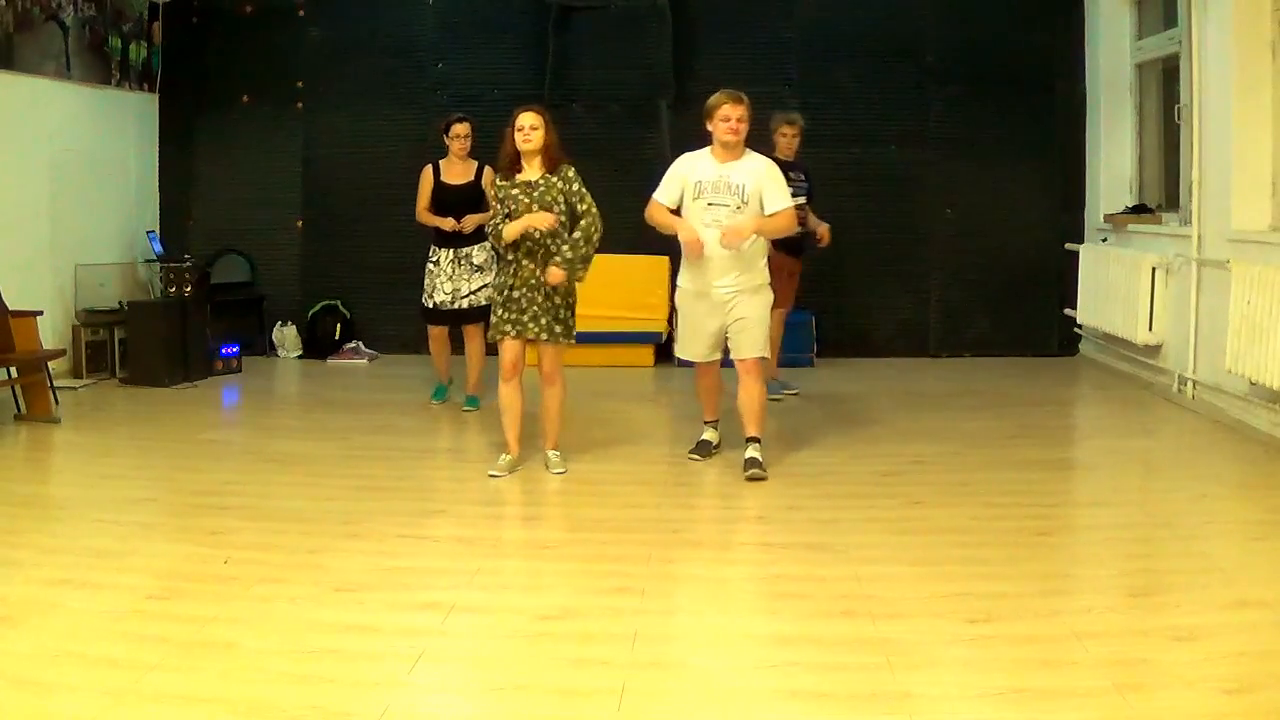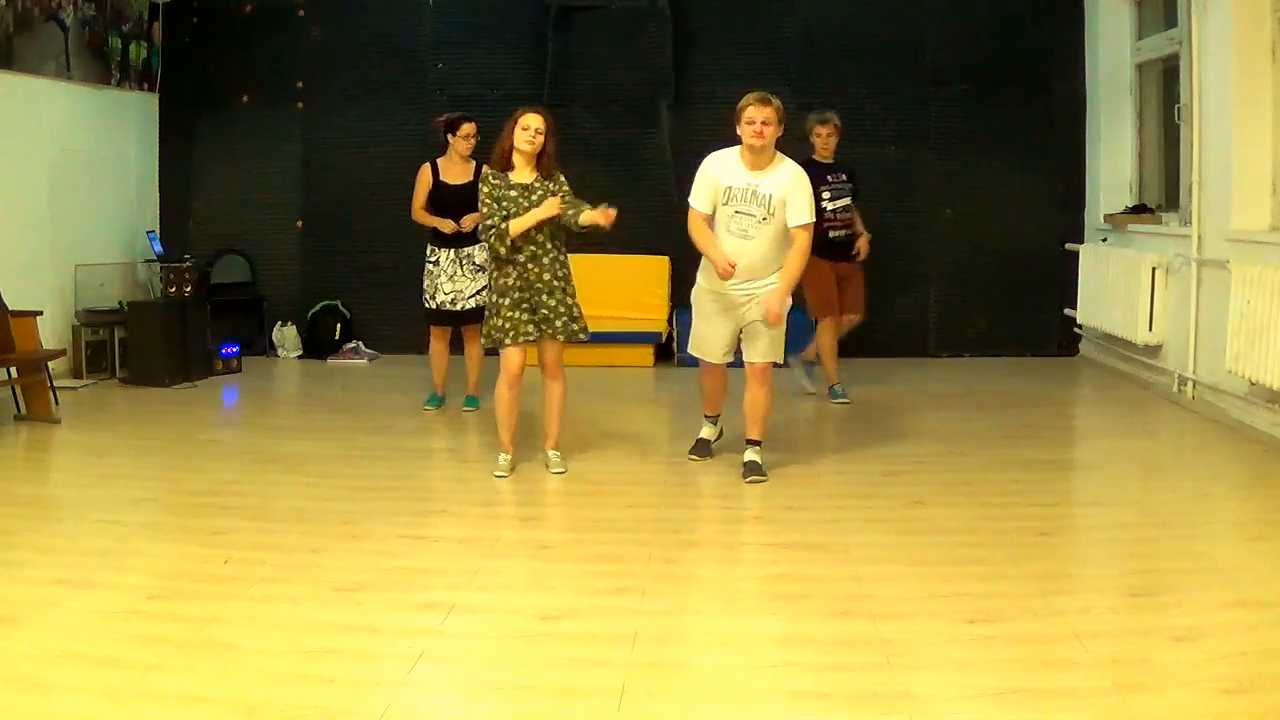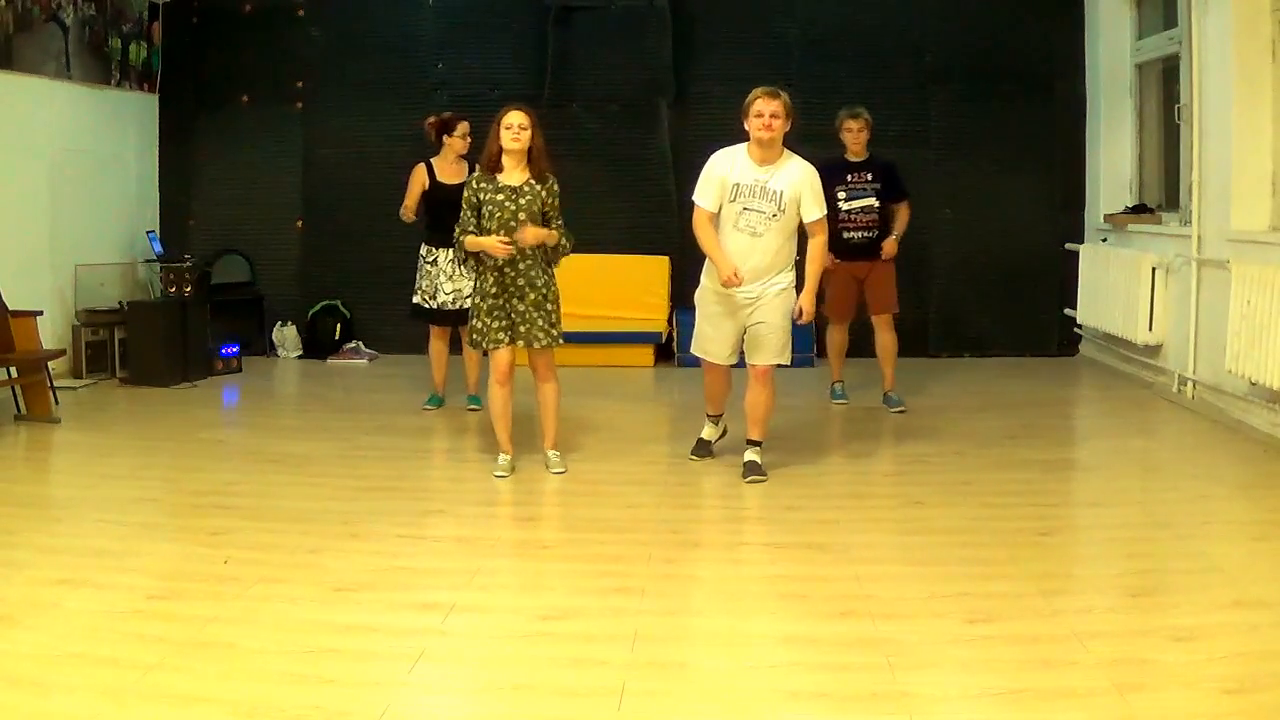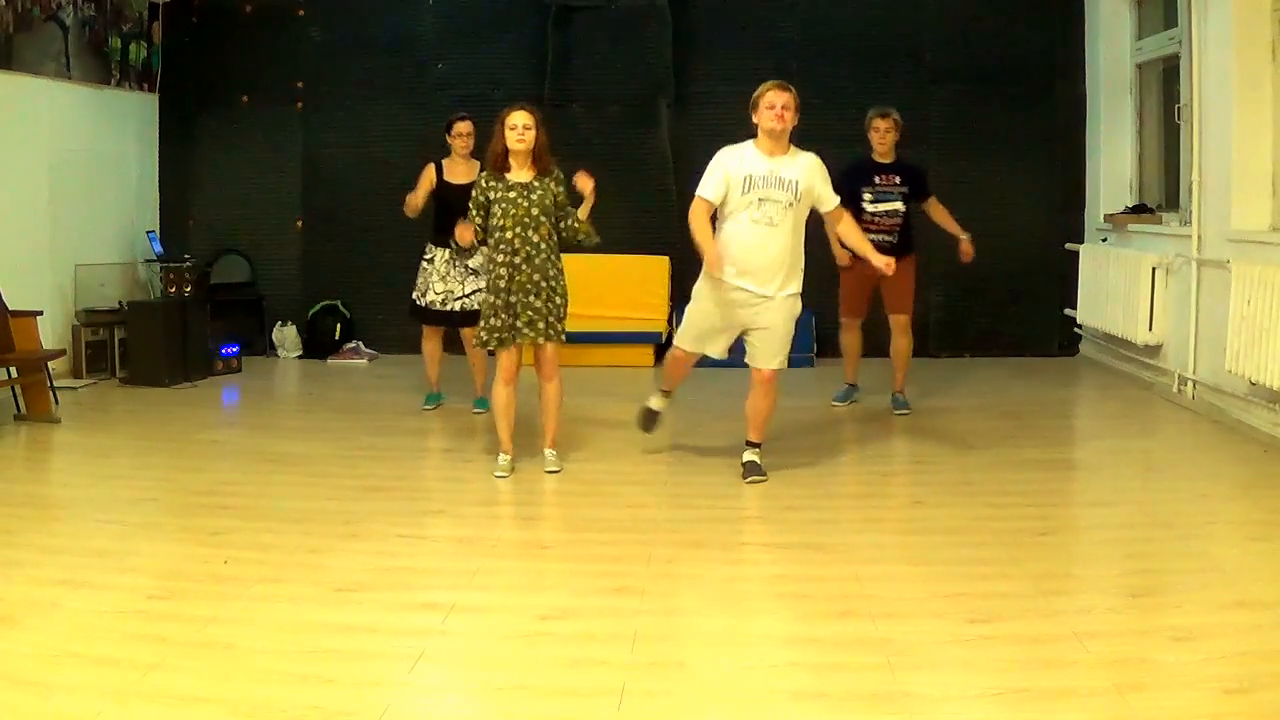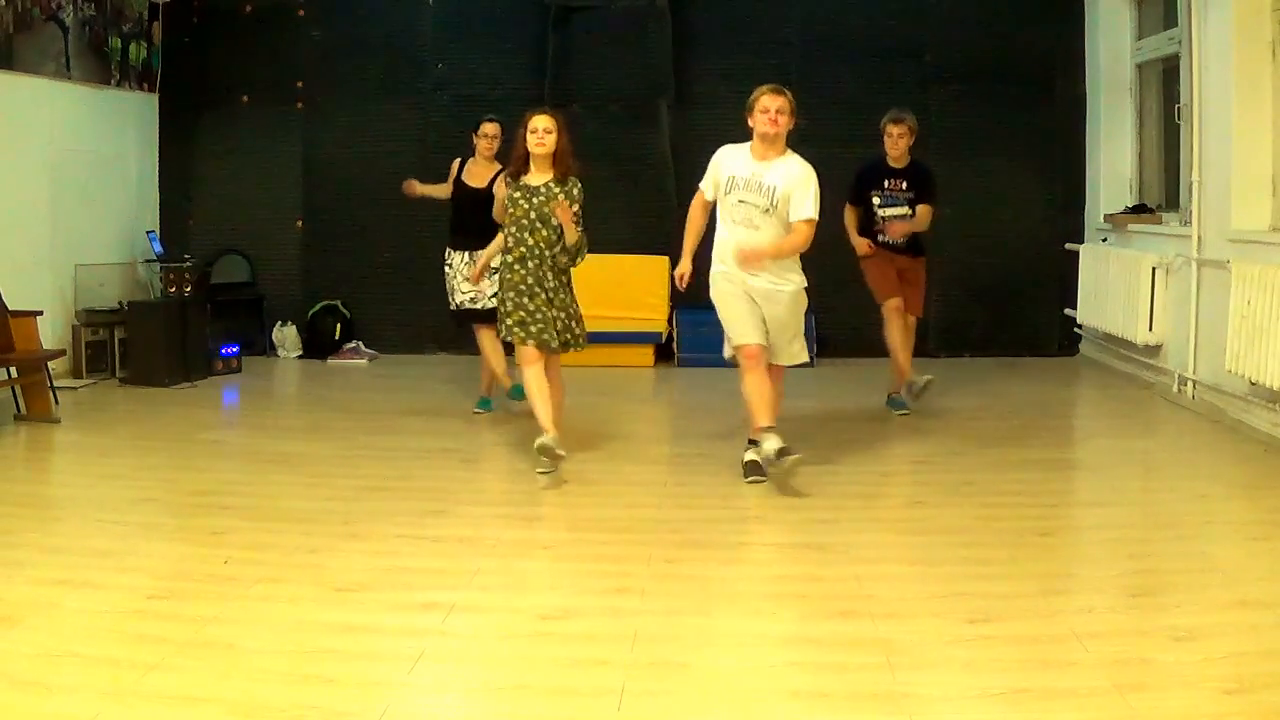
dt=0.5s
person 1, frame 1
left shoulder: (764, 168)
right shoulder: (687, 164)
left elbow: (788, 223)
right elbow: (653, 210)
left wrist: (752, 226)
right wrist: (680, 226)
left hip: (748, 286)
right hip: (697, 286)
left knee: (750, 365)
right knee: (704, 362)
left ankle: (753, 448)
right ankle: (710, 430)
person 1, frame 2
left shoulder: (793, 176)
right shoulder: (715, 164)
left elbow: (802, 240)
right elbow: (696, 220)
left wrist: (780, 294)
right wrist: (716, 258)
left hip: (766, 290)
right hip: (715, 286)
left knee: (759, 369)
right knee: (711, 362)
left ankle: (753, 450)
right ankle: (711, 425)
person 1, frame 3
left shoulder: (803, 173)
right shoulder: (721, 162)
left elbow: (818, 234)
right elbow: (701, 220)
left wrist: (809, 290)
right wrist: (722, 265)
left hip: (774, 290)
right hip: (721, 287)
left knee: (762, 371)
right knee: (714, 362)
left ankle: (753, 452)
right ankle: (714, 424)
person 1, frame 4
left shoulder: (810, 166)
right shoulder: (729, 158)
left elbow: (837, 218)
right elbow: (698, 211)
left wrist: (872, 255)
right wrist: (708, 248)
left hip: (778, 292)
right hip: (723, 285)
left knee: (765, 375)
right knee: (685, 351)
left ankle: (752, 452)
right ankle: (660, 396)
person 1, frame 5
left shoulder: (801, 172)
right shoulder: (725, 157)
left elbow: (802, 236)
right elbow: (700, 204)
left wrist: (763, 251)
right wrist: (685, 257)
left hip: (779, 285)
right hip: (730, 278)
left knee: (774, 369)
right knee: (753, 356)
left ankle: (752, 450)
right ankle: (769, 441)
person 2, frame 1
left shoulder: (565, 175)
right shoulder: (503, 182)
left elbow: (590, 220)
right elbow: (495, 235)
left wrist: (565, 262)
right wrist: (527, 220)
left hip: (553, 281)
right hip: (513, 281)
left knee: (550, 369)
right knee: (509, 365)
left ankle: (552, 447)
right ankle: (512, 450)
person 2, frame 2
left shoulder: (554, 179)
right shoulder: (492, 179)
left elbow: (572, 209)
right elbow: (492, 233)
left wrist: (594, 214)
right wrist: (537, 213)
left hip: (553, 281)
right hip: (510, 283)
left knee: (552, 367)
right knee: (511, 369)
left ankle: (551, 447)
right ankle: (506, 450)
person 2, frame 3
left shoulder: (546, 182)
right shoulder: (480, 181)
left elbow: (561, 237)
right elbow: (463, 237)
left wrist: (544, 237)
right wrist: (483, 244)
left hip: (536, 284)
right hip: (494, 286)
left knee: (544, 367)
right knee: (501, 369)
left ankle: (551, 447)
right ankle: (505, 451)
person 2, frame 4
left shoulder: (552, 178)
right shoulder: (489, 181)
left elbow: (567, 229)
right elbow: (474, 235)
left wrist: (586, 201)
right wrist: (463, 234)
left hip: (546, 281)
right hip: (504, 282)
left knee: (548, 364)
right knee: (506, 367)
left ankle: (550, 447)
right ankle: (505, 450)
person 2, frame 5
left shoulder: (569, 186)
right shoulder: (512, 180)
left elbow: (575, 241)
left wrist: (568, 224)
right wrist: (484, 256)
left hip: (553, 283)
right hip: (516, 281)
left knee: (551, 365)
right knee: (529, 356)
left ankle: (552, 446)
right ankle: (549, 435)
person 3, frame 1
left shoulder: (801, 171)
left wrist: (820, 225)
left hip: (794, 251)
right hip: (772, 249)
left knee: (781, 313)
right knee: (778, 311)
left ankle: (771, 375)
right ankle: (770, 377)
person 3, frame 2
left shoulder: (846, 172)
right shoulder: (803, 172)
left wrist: (862, 234)
left hip: (847, 256)
right hip: (817, 256)
left knee: (852, 316)
right knee: (828, 318)
left ankle: (805, 358)
right ankle: (834, 383)
person 3, frame 3
left shoulder: (886, 169)
right shoulder: (828, 172)
left elbow: (902, 210)
left wrist: (894, 237)
left hip: (879, 258)
right hip: (841, 259)
left knee: (883, 321)
right knee: (838, 322)
left ankle: (889, 389)
right ankle: (837, 381)
person 3, frame 4
left shoulder: (911, 172)
right shoulder: (853, 172)
left elbow: (931, 205)
left wrist: (962, 235)
right wrist: (836, 247)
left hip: (899, 259)
right hip: (859, 259)
left knee: (901, 323)
right knee: (850, 321)
left ankle: (898, 391)
right ankle: (850, 383)
person 3, frame 5
left shoulder: (922, 175)
right shoulder: (867, 172)
left elbow: (924, 217)
right elbow: (850, 208)
left wrist: (905, 227)
right wrist: (854, 236)
left hip: (911, 256)
right hip: (875, 252)
left knee: (908, 322)
right knee: (893, 309)
left ankle: (894, 391)
right ankle: (910, 380)
person 4, frame 1
left shoulder: (484, 172)
right shoulder: (431, 171)
right elbow: (421, 212)
left wrist: (480, 218)
right wrist: (440, 221)
left hip: (476, 255)
right hip: (442, 254)
left knee: (473, 326)
right knee: (436, 328)
left ankle: (472, 391)
right ankle: (443, 379)
person 4, frame 2
left shoulder: (482, 171)
right shoulder: (429, 170)
right elbow: (416, 211)
left wrist: (478, 217)
right wrist: (438, 221)
left hip: (474, 255)
right hip: (440, 255)
left knee: (472, 327)
right knee: (438, 328)
left ankle: (472, 392)
right ankle: (438, 391)
person 4, frame 3
left shoulder: (474, 171)
right shoulder: (423, 170)
right elbow: (407, 209)
right wrist: (407, 215)
left hip: (469, 254)
right hip: (436, 255)
left knee: (470, 326)
right knee: (438, 328)
left ankle: (473, 391)
right ankle: (438, 391)
person 4, frame 4
right shoulder: (434, 170)
right elbow: (412, 212)
right wrist: (412, 203)
left hip: (473, 257)
right hip: (438, 255)
left knee: (471, 330)
right knee: (432, 327)
left ankle: (481, 393)
right ankle: (434, 389)
person 4, frame 5
left shoulder: (505, 176)
right shoulder: (460, 165)
right wrist: (421, 189)
right hip: (458, 255)
left knee: (489, 322)
right knee: (481, 323)
left ankle: (485, 392)
right ankle: (508, 385)
